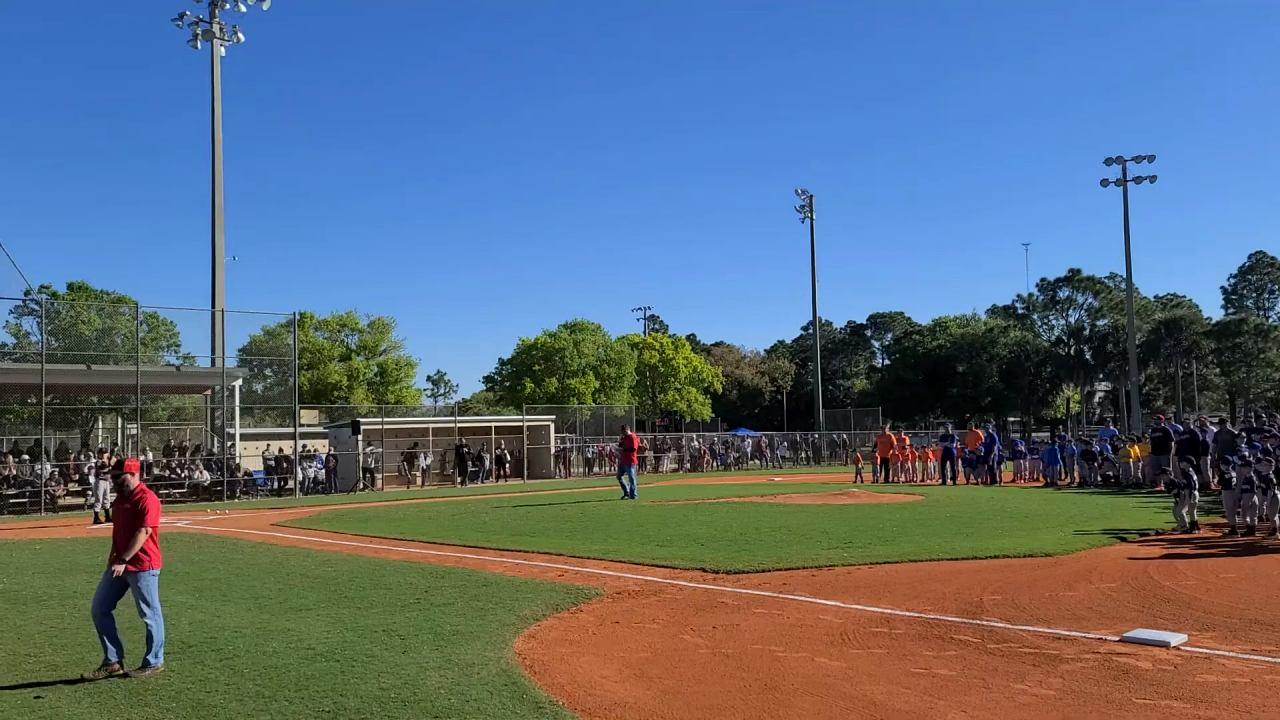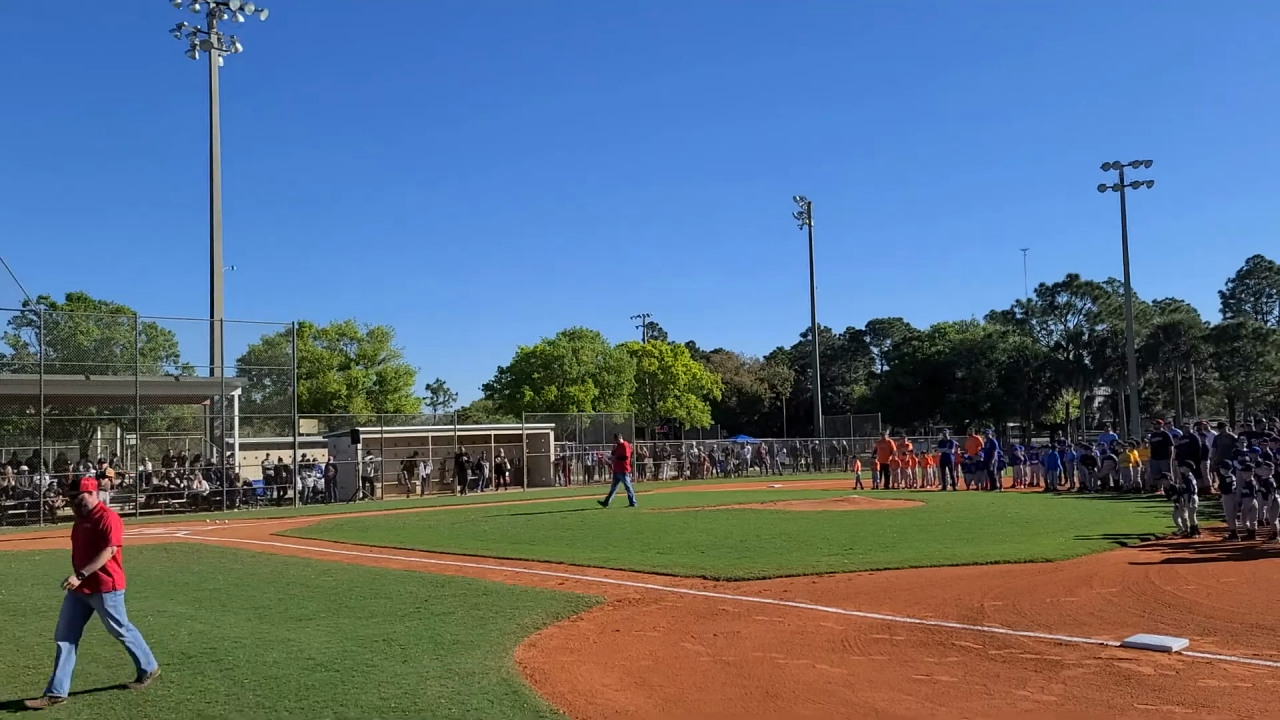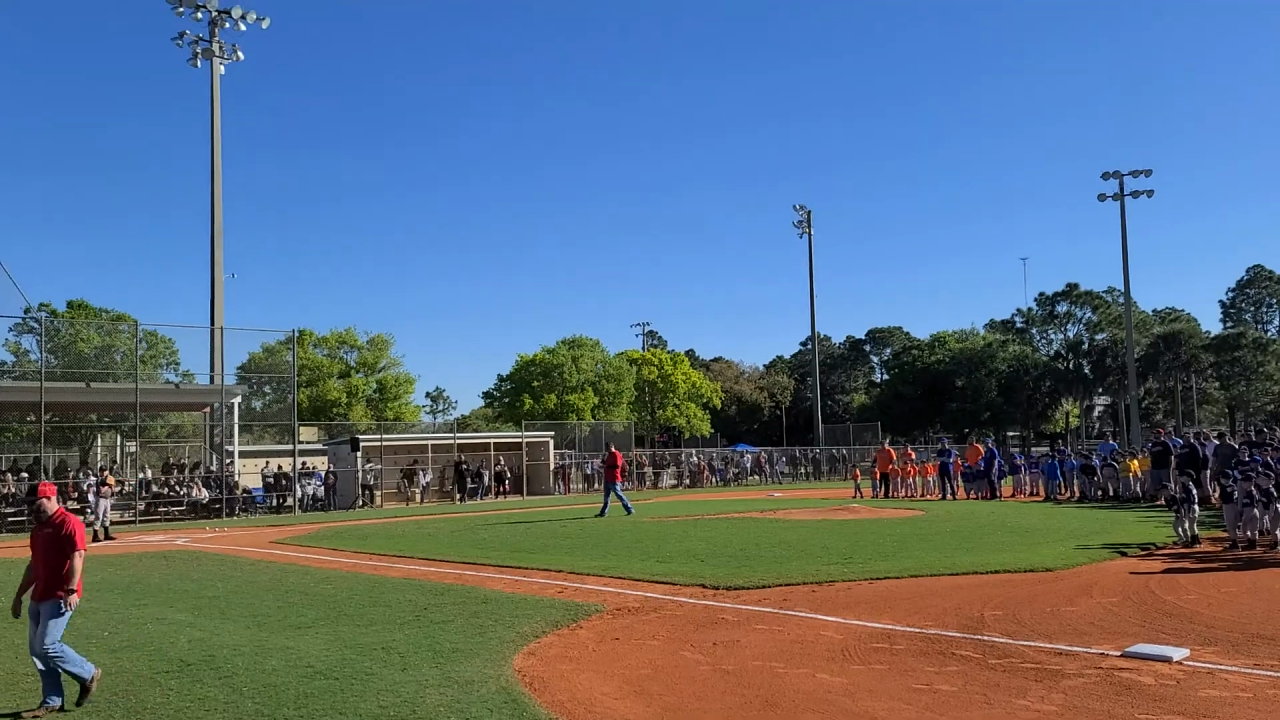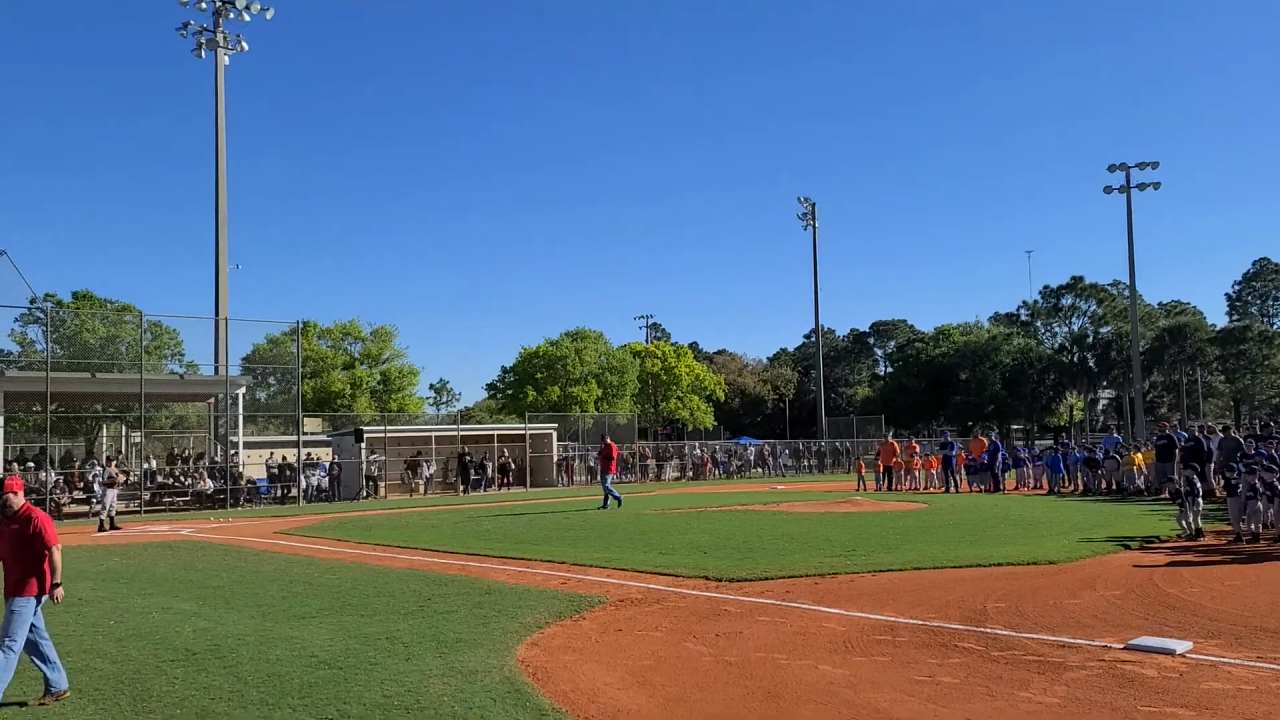
dt=0.2s
person 1, frame 1
left shoulder: (147, 499)
right shoulder: (120, 498)
left elbow: (143, 533)
left wrist: (122, 560)
right wrist: (115, 559)
left hip: (143, 566)
right hip: (120, 564)
left knee: (149, 614)
right knee: (100, 609)
left ankle: (154, 661)
right ankle: (113, 661)
person 1, frame 2
left shoulder: (108, 518)
right shoulder: (80, 518)
left elbow: (108, 552)
left wrist: (80, 575)
left hip: (106, 587)
right hip: (79, 589)
left knee: (122, 632)
right knee: (64, 637)
left ankle: (148, 668)
right ankle: (57, 692)
person 1, frame 3
left shoulder: (69, 523)
right shoulder: (39, 526)
left elbow: (77, 557)
right elbow: (34, 563)
left wrist: (72, 590)
right wrist: (19, 595)
left hip: (60, 595)
right hip: (40, 597)
left knee: (47, 645)
right knee: (38, 649)
left ankle: (87, 674)
right ankle: (53, 701)
person 1, frame 4
left shoulder: (36, 518)
left elbow: (54, 550)
left wrist: (56, 584)
left hip: (29, 591)
right knee: (36, 641)
right ankle: (58, 686)
